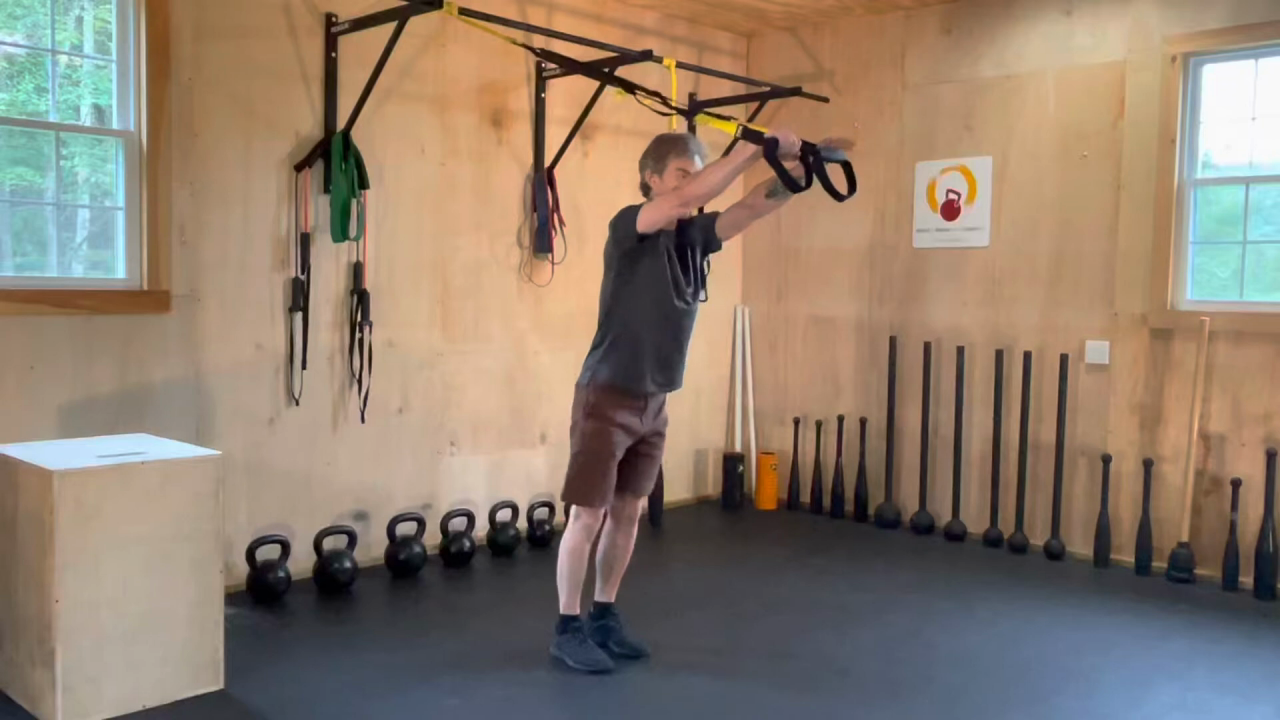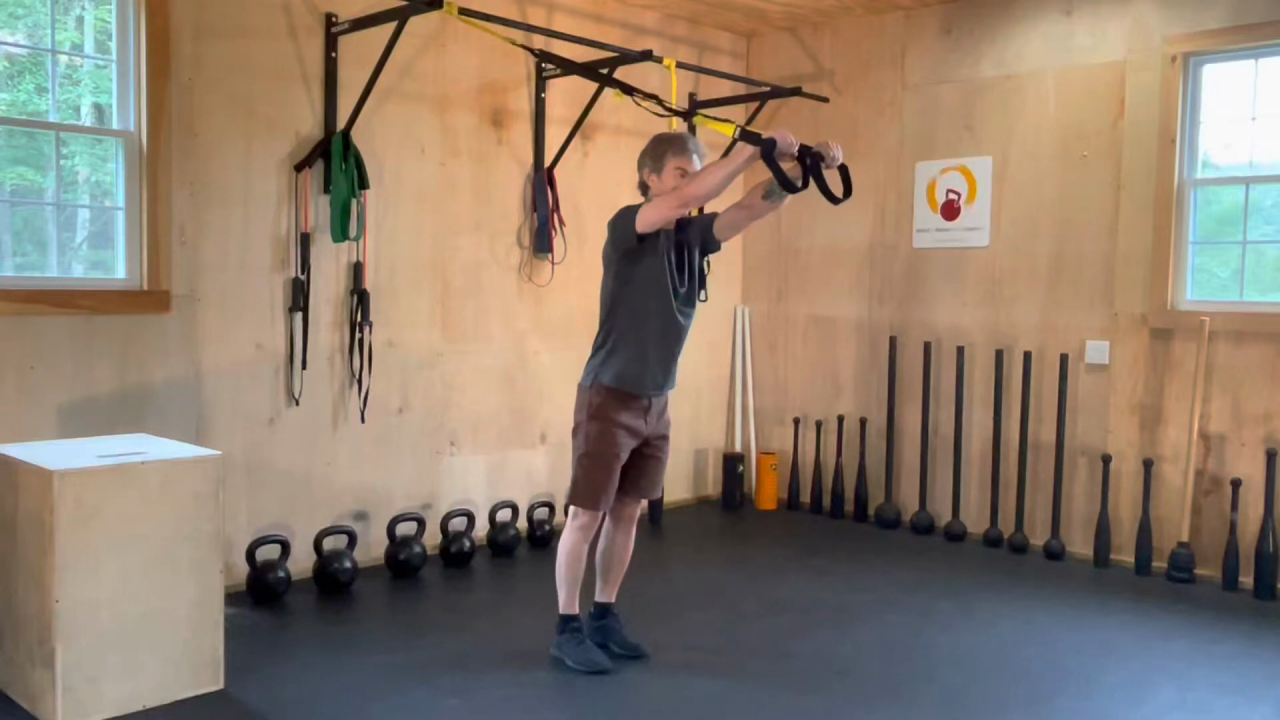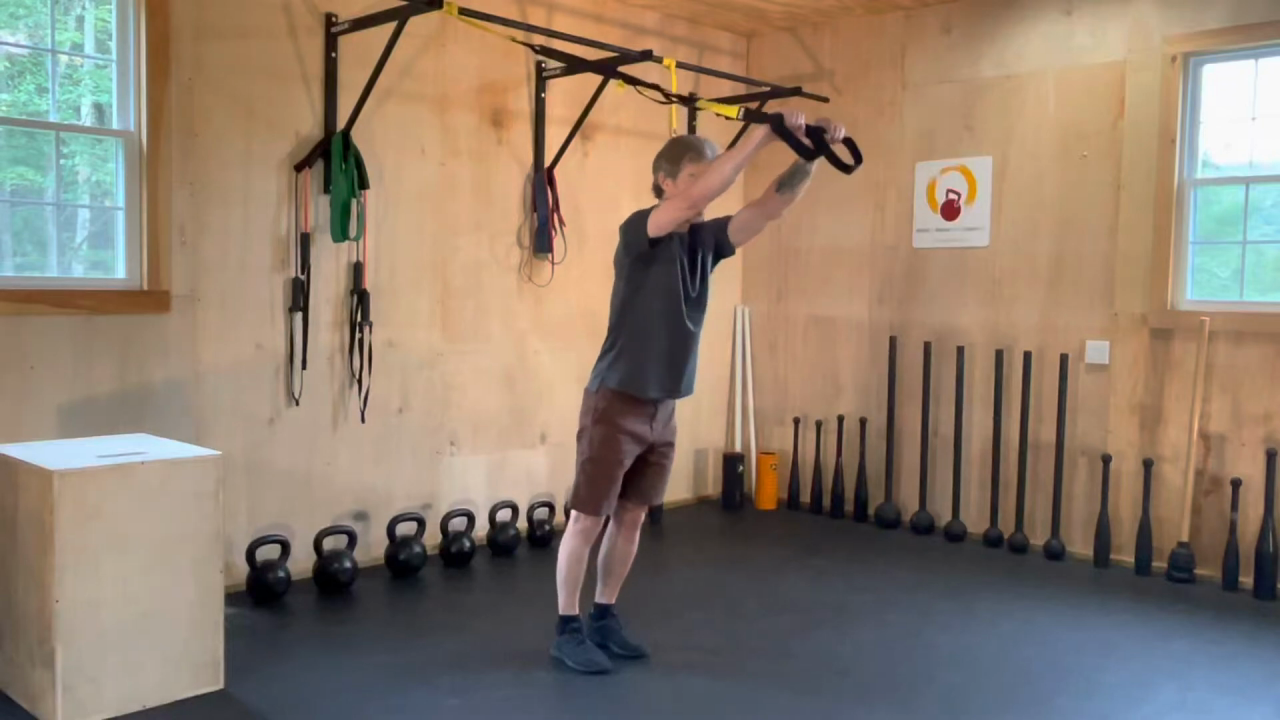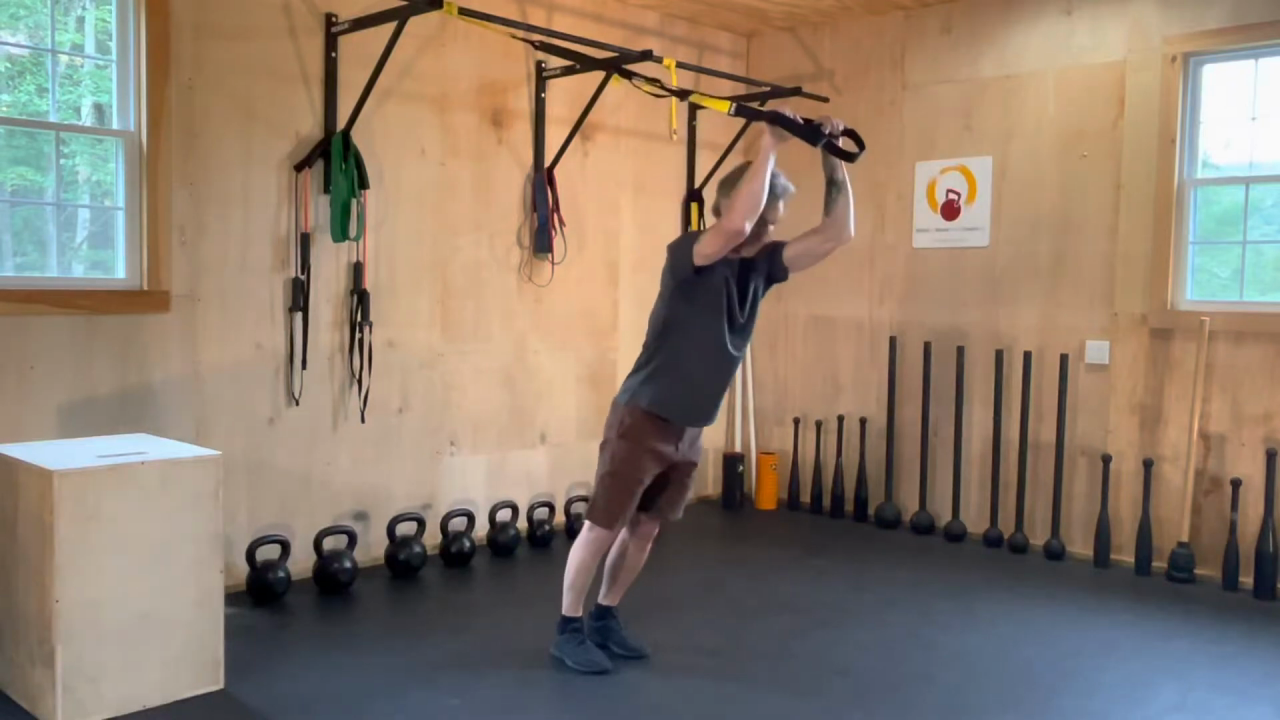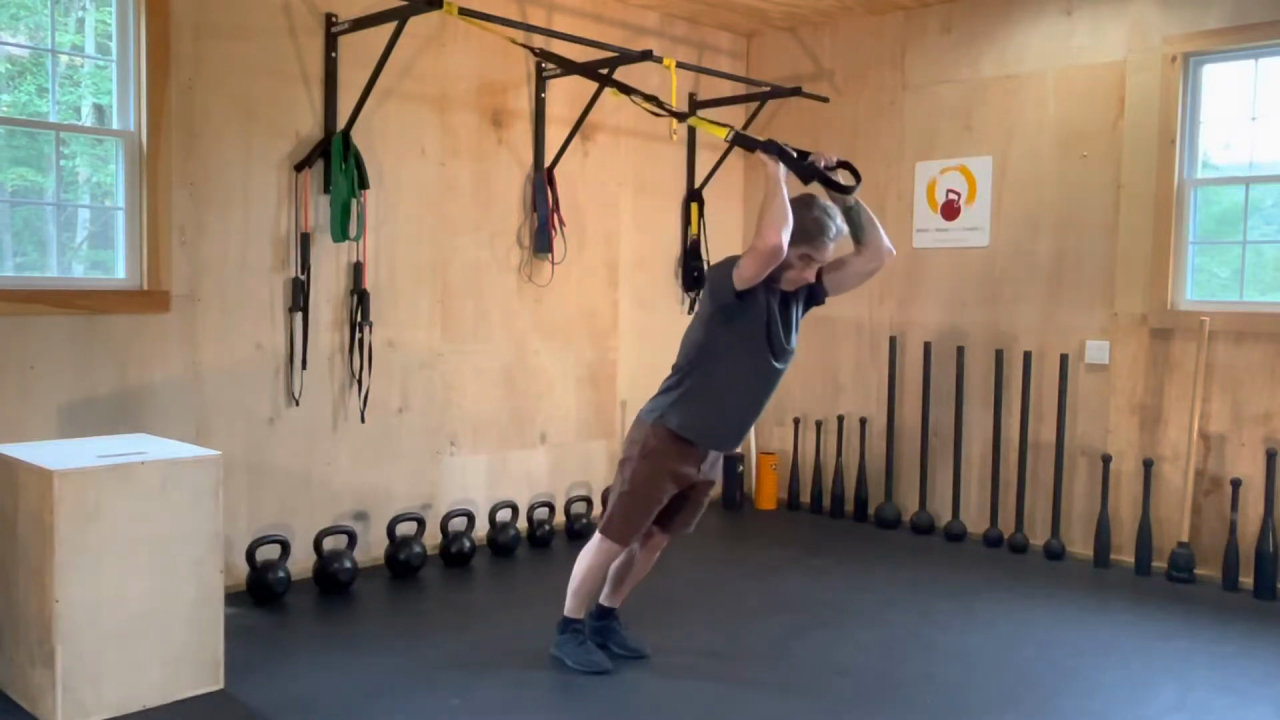
dt=0.5s
person 1, frame 1
left shoulder: (695, 234)
right shoulder: (629, 227)
left elbow: (758, 203)
right elbow: (686, 197)
left wrist: (804, 164)
right wrist: (754, 149)
left hip: (652, 402)
right hip: (605, 397)
left knee: (628, 514)
right knee: (589, 516)
left ankle: (603, 618)
right ankle: (569, 628)
person 1, frame 2
left shoulder: (692, 234)
right shoulder: (626, 227)
left elbow: (754, 205)
right elbow: (688, 196)
left wrist: (802, 167)
right wrist: (754, 150)
left hip: (655, 401)
right hip: (608, 398)
left knee: (626, 514)
right knee: (586, 516)
left ankle: (604, 618)
right ankle: (567, 629)
person 1, frame 3
left shoulder: (705, 238)
right shoulder: (640, 231)
left elbow: (769, 206)
right elbow: (697, 199)
left wrist: (809, 156)
right wrist: (758, 138)
left hip: (662, 408)
right hip: (615, 403)
left knee: (631, 518)
right knee: (588, 519)
left ankle: (603, 619)
right ankle: (566, 630)
person 1, frame 4
left shoulder: (761, 264)
right shoulder: (688, 255)
left elbow: (837, 233)
right elbow: (735, 225)
left wrist: (833, 159)
right wrist: (769, 147)
left hip: (689, 430)
right hip: (642, 420)
left knee: (644, 529)
right knee: (603, 529)
left ankle: (603, 620)
right ankle: (568, 630)
person 1, frame 5
left shoulder: (801, 291)
right shoulder: (730, 281)
left elbow: (877, 252)
right elbow: (771, 244)
left wrist: (839, 190)
right wrist: (774, 173)
left hip: (710, 451)
right hip: (664, 438)
left knee: (653, 540)
right knee: (613, 539)
left ankle: (604, 620)
right ankle: (569, 631)
